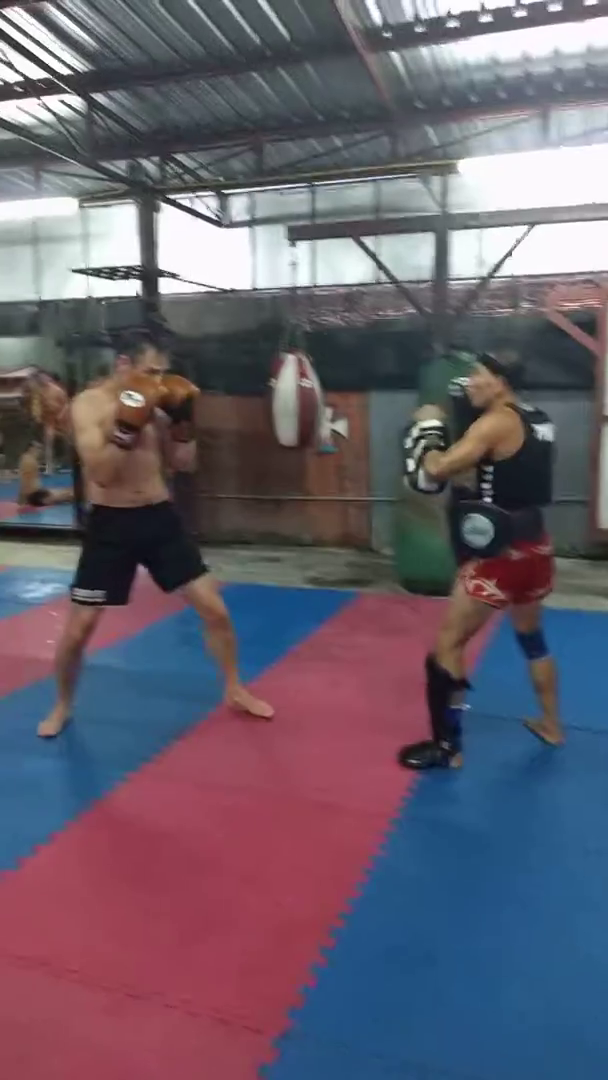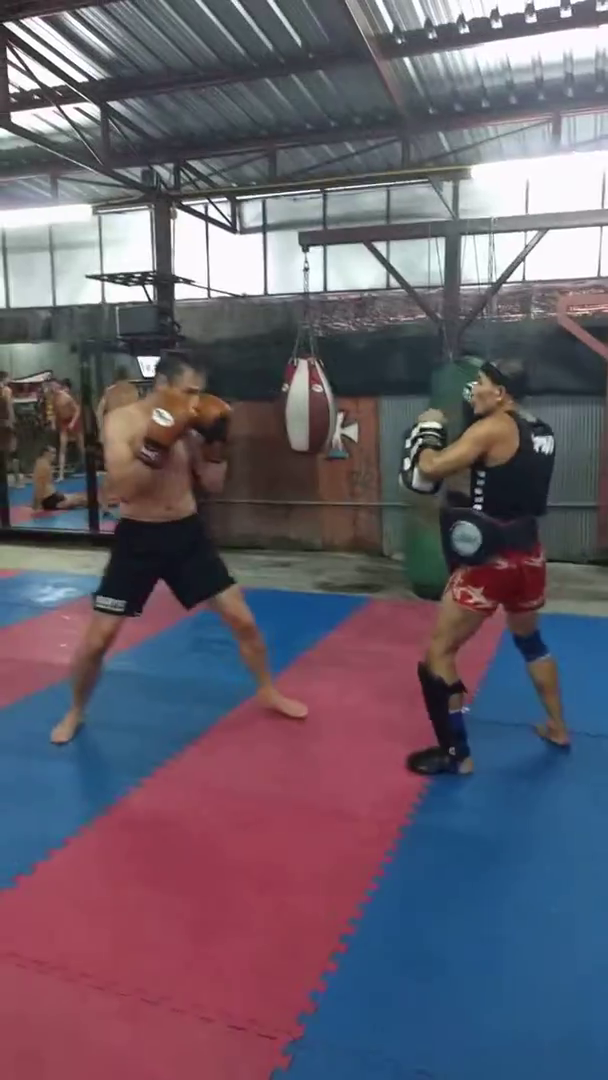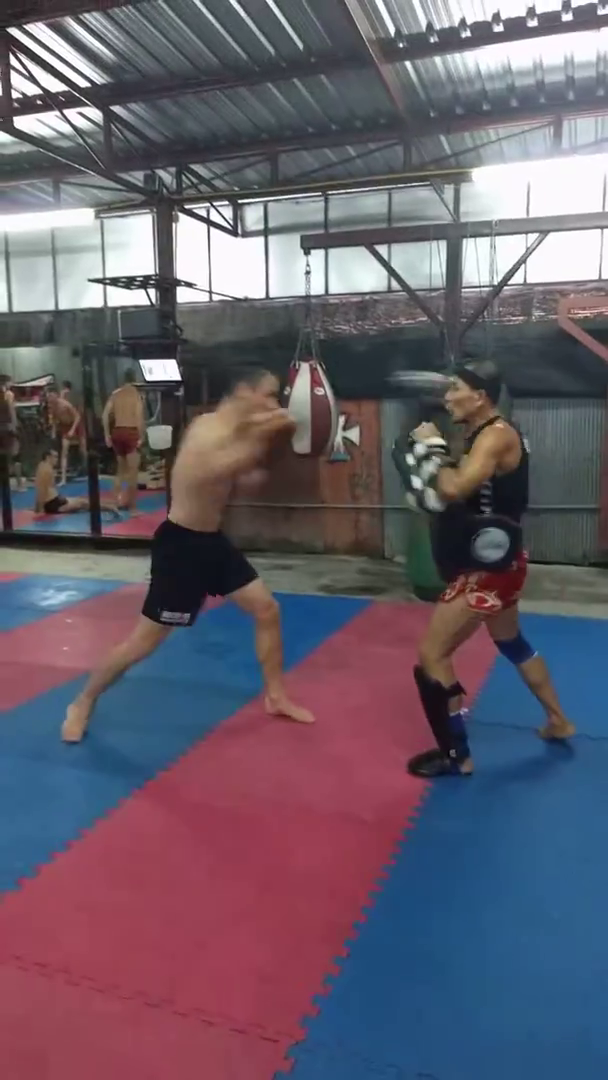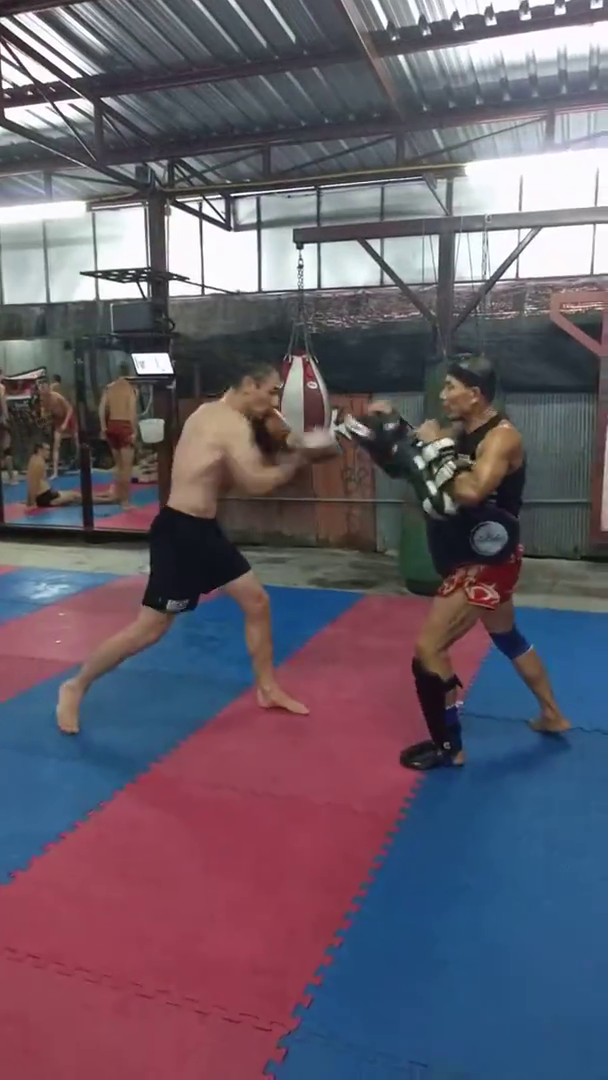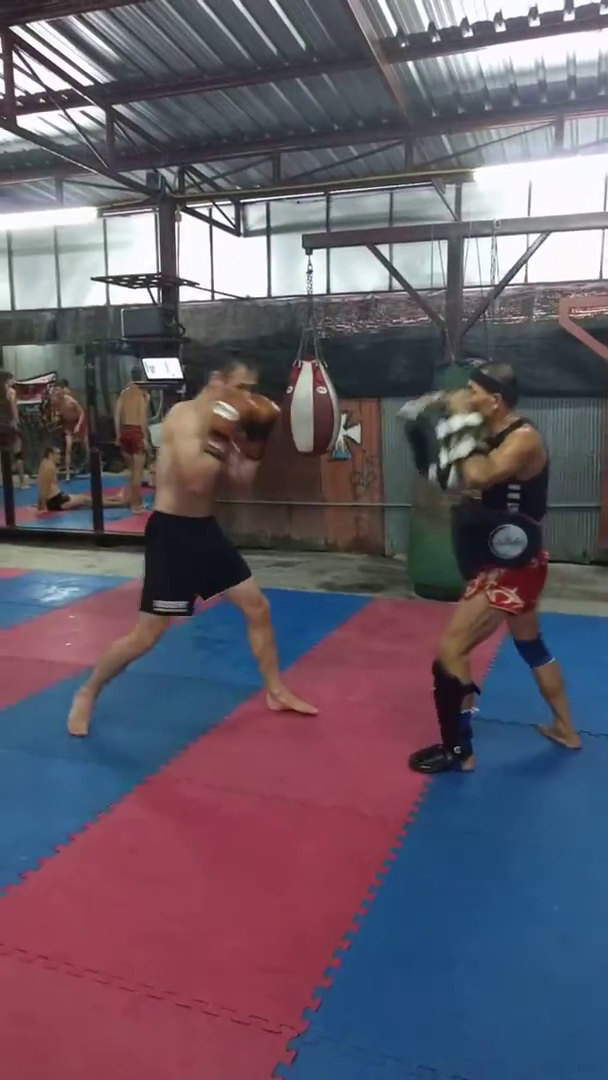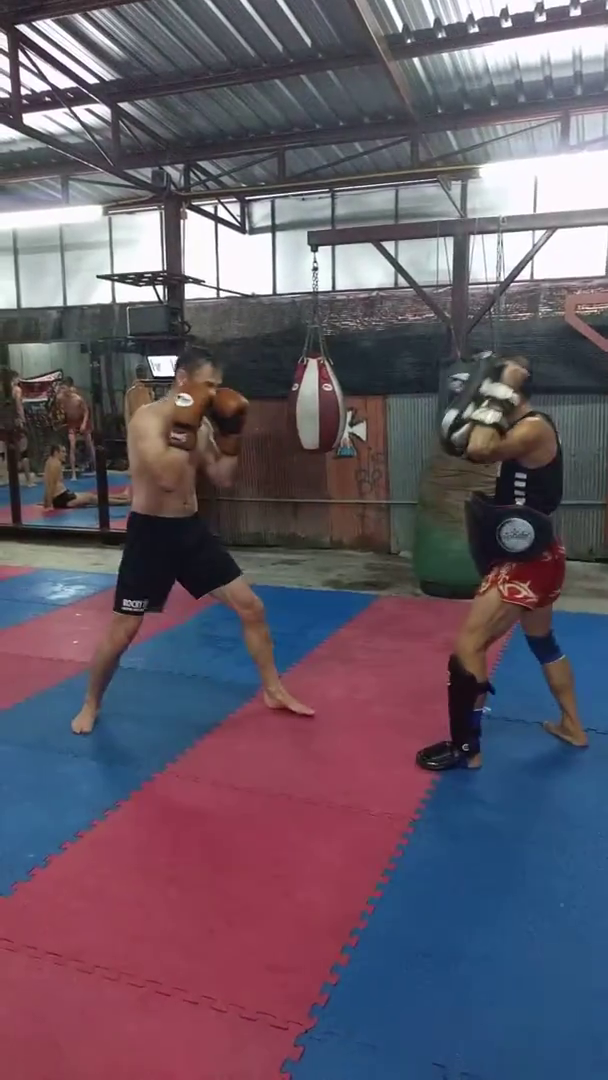
dt=0.2s
person 1, frame 1
left shoulder: (496, 422)
right shoulder: (536, 420)
left elbow: (437, 470)
left wrist: (428, 425)
left hip: (498, 553)
right hip: (533, 546)
left knee: (446, 644)
right knee: (531, 637)
left ankle: (447, 746)
right ankle: (550, 724)
person 1, frame 2
left shoulder: (492, 428)
right shoulder: (540, 432)
left elbow: (430, 469)
left wrist: (429, 427)
left hip: (489, 561)
right hip: (528, 555)
left knee: (437, 652)
right knee: (530, 641)
left ankle: (455, 753)
right ankle: (557, 727)
person 1, frame 3
left shoulder: (495, 436)
right shoulder: (485, 432)
left elbow: (452, 489)
left wrist: (428, 444)
left hip: (485, 565)
right hip: (497, 560)
left knee: (432, 656)
right knee: (512, 643)
left ankle: (456, 754)
right ankle: (558, 720)
person 1, frame 4
left shoulder: (502, 435)
right shoulder: (466, 431)
left elbow: (471, 492)
left wrist: (436, 447)
left hip: (484, 560)
right hip: (482, 556)
left knee: (428, 648)
right knee: (508, 637)
left ankle: (448, 746)
right ankle: (553, 715)
person 1, frame 5
left shoulder: (522, 439)
right shoulder: (497, 436)
left elbow: (475, 478)
right elbow: (454, 473)
left wrist: (461, 421)
right wrist: (452, 425)
left hip: (509, 565)
right hip: (512, 561)
left knee: (450, 650)
right knee: (531, 645)
left ankle: (458, 751)
right ankle: (565, 728)
person 1, frame 6
left shoulder: (534, 428)
right shoulder: (519, 425)
left elbow: (481, 449)
right elbow: (461, 440)
left wrist: (498, 391)
right wrist: (483, 391)
left hip: (525, 559)
right hip: (536, 554)
left knee: (468, 646)
right knee: (543, 642)
left ankle: (466, 748)
right ankle: (572, 726)
person 2, frame 1
left shoulder: (156, 405)
right shoulder: (88, 404)
left elbow: (184, 464)
right elbow: (101, 474)
left wrist: (183, 421)
right wrist: (127, 425)
left hip: (160, 518)
right hip: (109, 525)
left knee: (214, 609)
right knee: (78, 628)
left ankle: (235, 691)
right ankle: (62, 706)
person 2, frame 2
left shoulder: (189, 422)
right shoulder: (121, 421)
left elbow: (213, 483)
right elbow: (124, 489)
left wrist: (215, 439)
right wrist: (155, 444)
left hip: (187, 533)
right hip: (137, 537)
left knee: (242, 619)
right knee: (98, 637)
left ankle: (268, 692)
right ankle: (76, 712)
person 2, frame 3
left shoulder: (240, 430)
right shoulder: (213, 428)
left elbow: (245, 481)
right elbow: (210, 473)
left wrist: (262, 449)
right wrist: (258, 439)
left hip: (211, 540)
right hip: (180, 542)
left knee: (268, 609)
right knee: (145, 640)
left ankle: (275, 696)
right ankle: (82, 705)
person 2, frame 4
left shoulder: (215, 415)
right shoulder: (232, 422)
right elbow: (256, 484)
left wrist: (259, 455)
right wrist: (296, 457)
left hip: (202, 528)
right hip: (181, 532)
left knee: (257, 601)
right knee: (150, 629)
left ankle: (268, 689)
right ankle: (75, 687)
person 2, frame 5
left shoulder: (223, 419)
right shoulder: (184, 415)
left elbow: (242, 479)
right elbow: (196, 482)
left wrist: (255, 439)
right wrist: (220, 434)
left hip: (203, 528)
right hip: (172, 532)
left knee: (258, 606)
right knee: (148, 633)
left ankle: (276, 691)
right ankle: (88, 694)
person 2, frame 6
left shoulder: (200, 422)
right shoulder: (147, 418)
left elbow: (223, 479)
right elbow: (167, 479)
left wrist: (231, 434)
right wrist: (184, 427)
left hip: (192, 529)
right hip: (150, 533)
left knee: (251, 606)
right knee: (122, 633)
left ankle: (273, 690)
right ankle: (91, 704)
